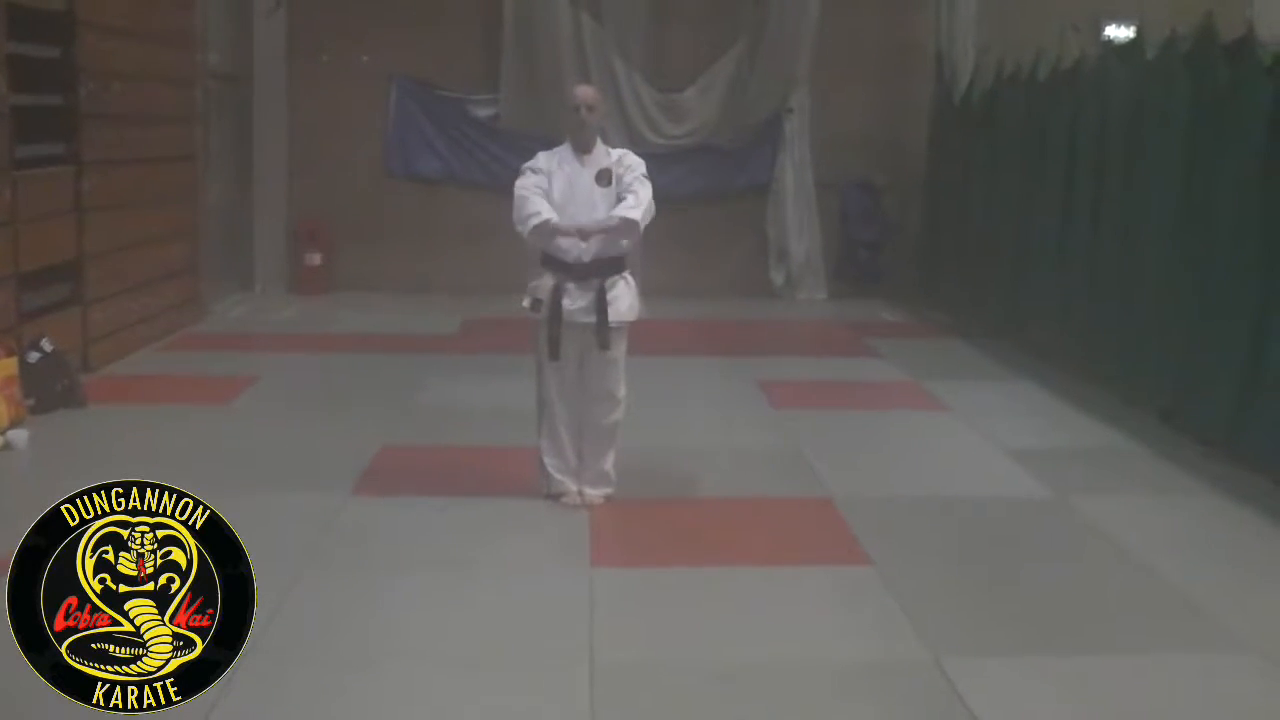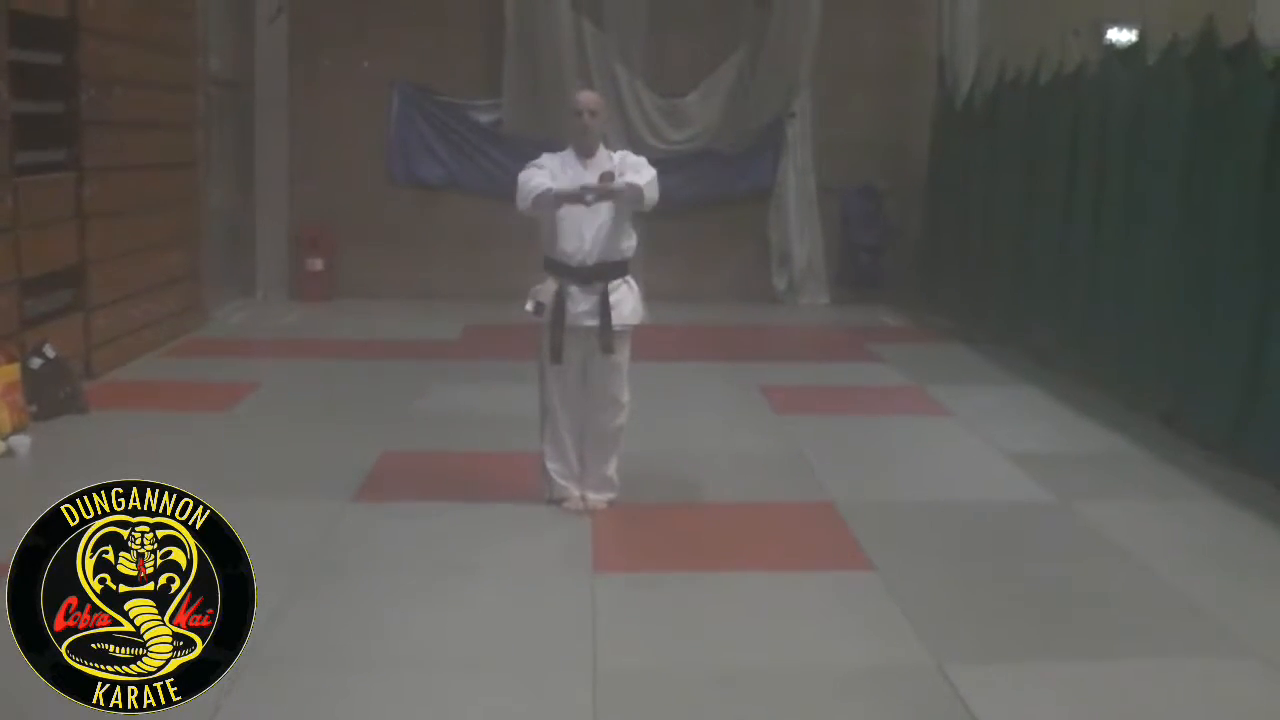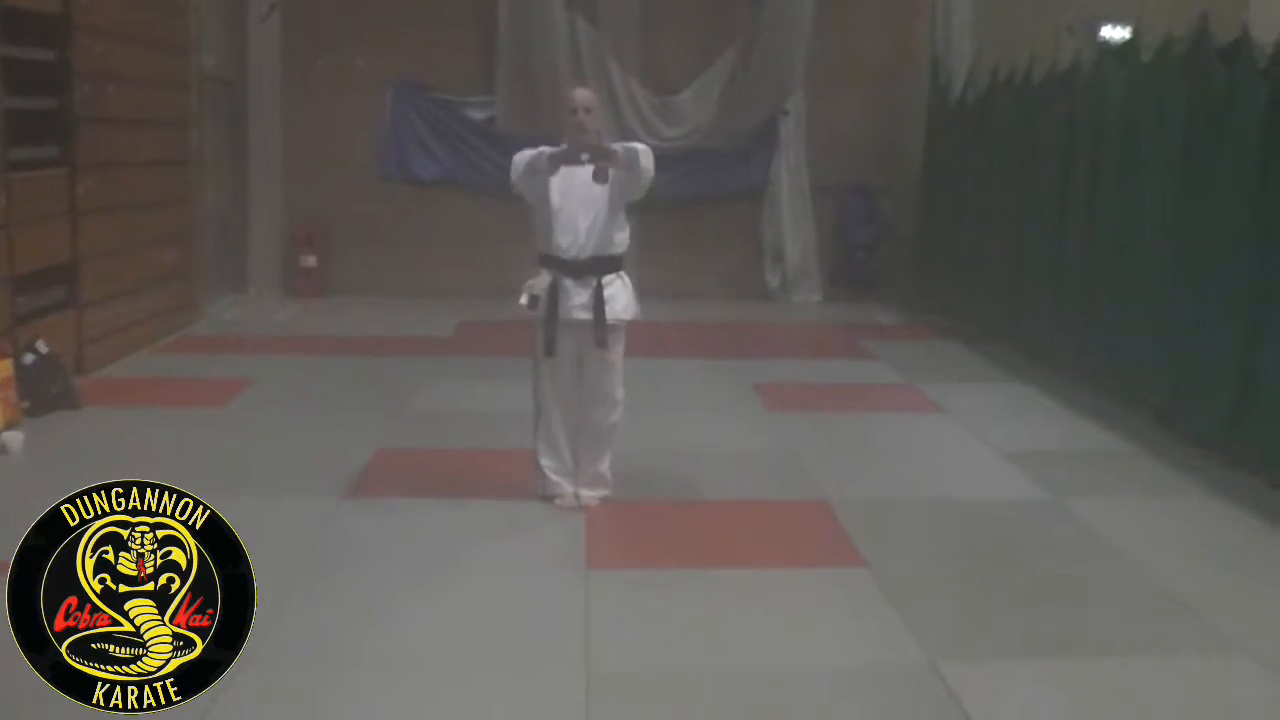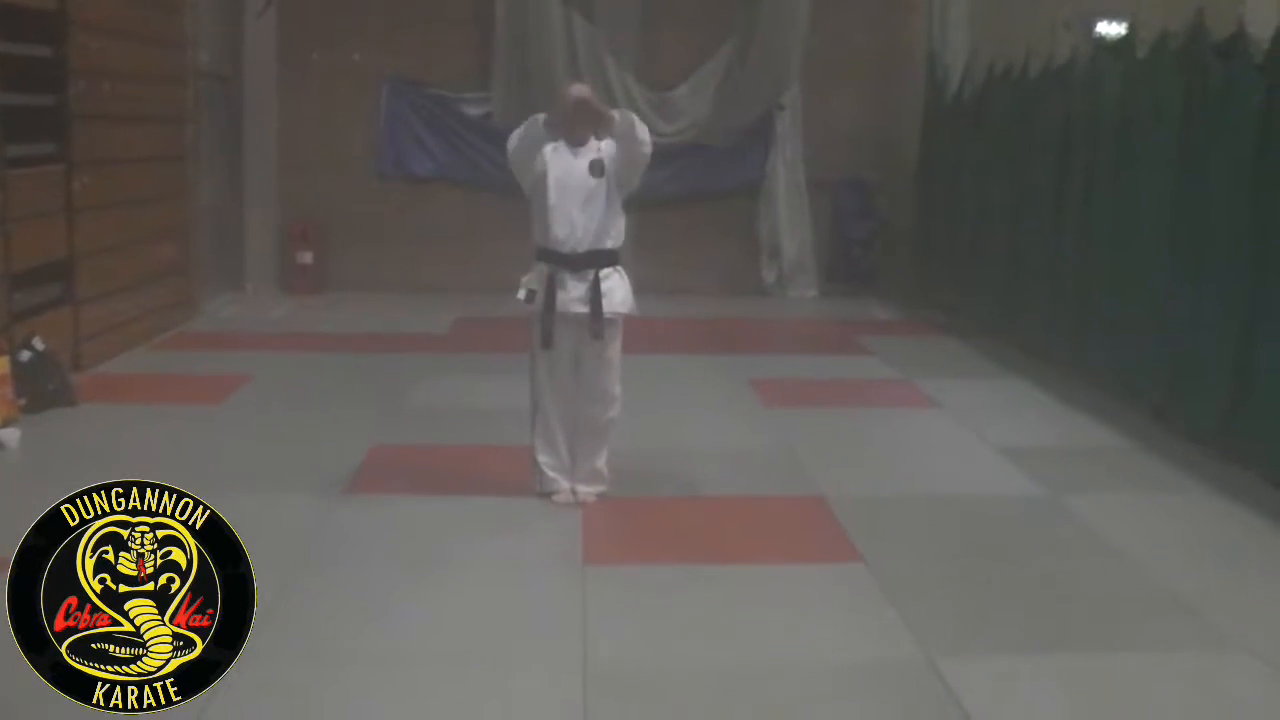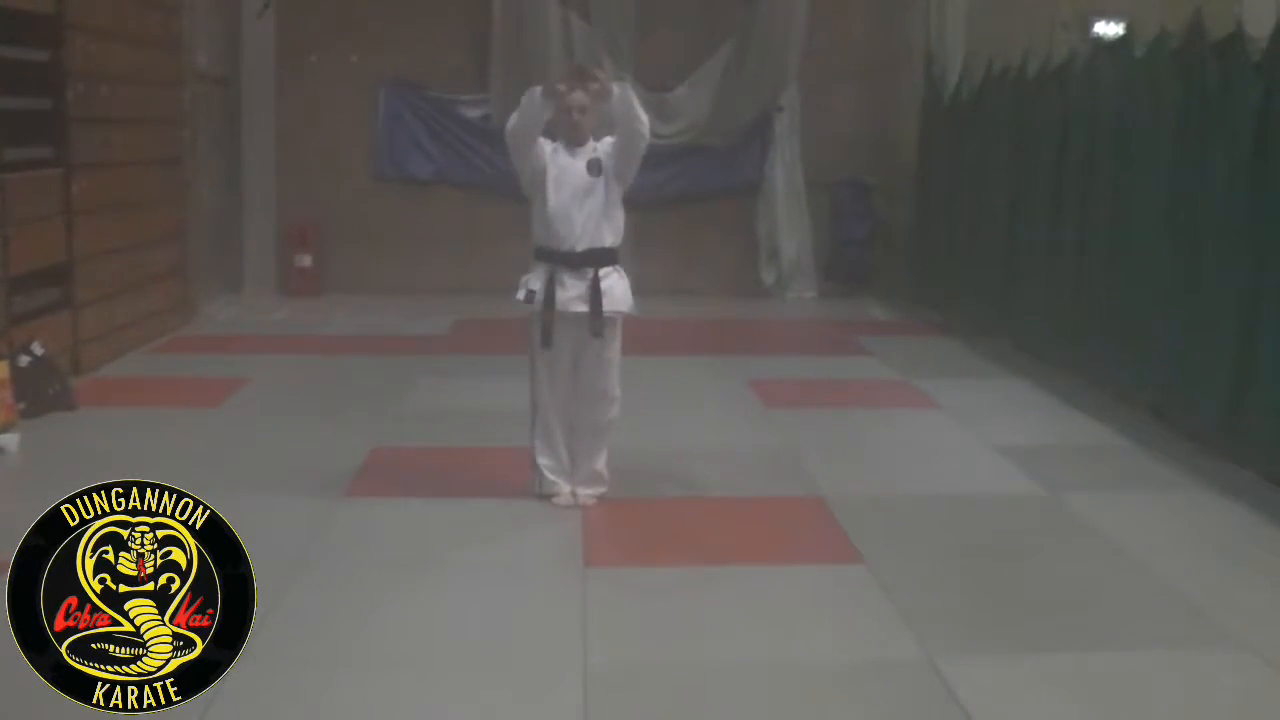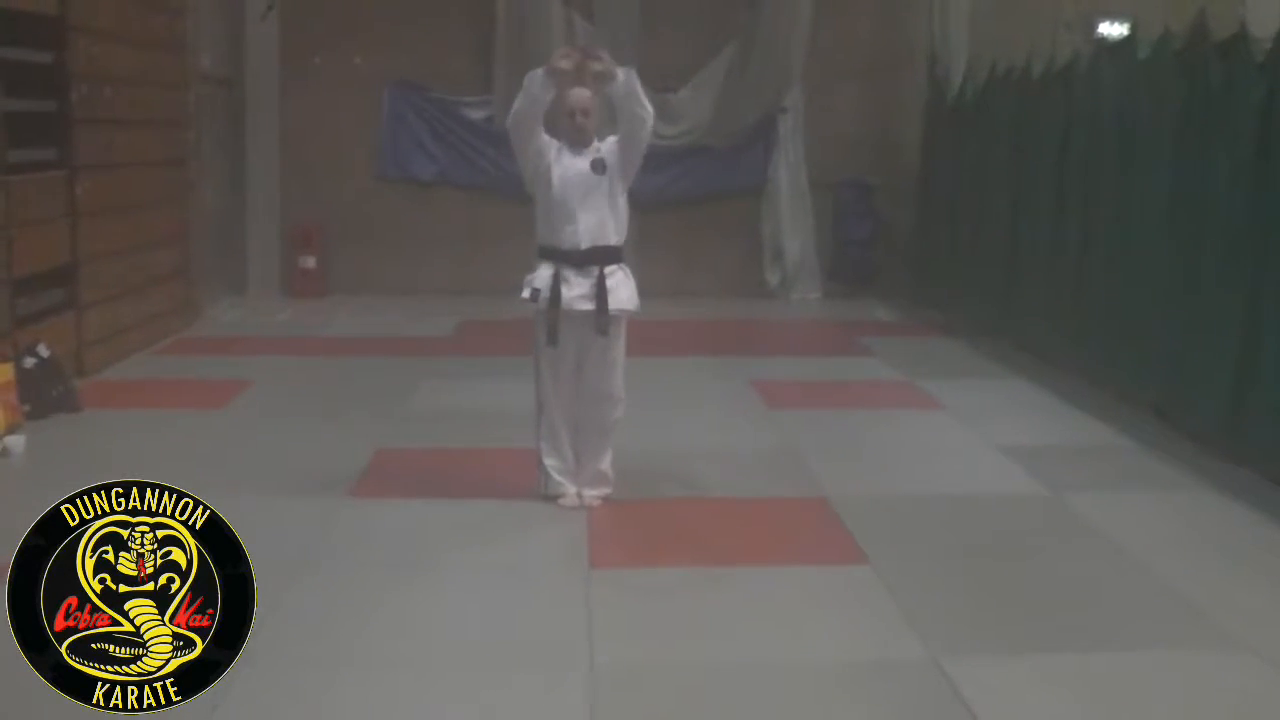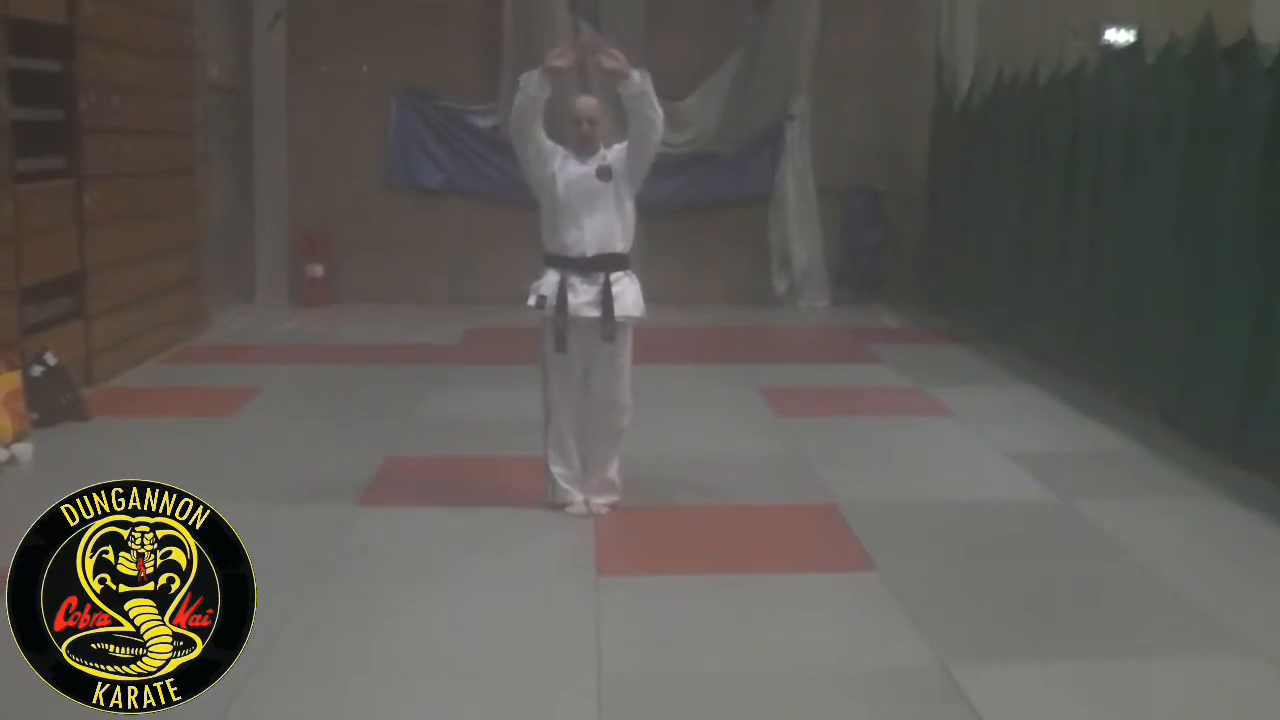
dt=0.2s
person 1, frame 1
left shoulder: (625, 162)
right shoulder: (543, 164)
left elbow: (640, 200)
right elbow: (526, 202)
left wrist: (609, 224)
right wrist: (559, 227)
left hip: (608, 290)
right hip: (558, 289)
left knee: (605, 393)
right knee: (557, 392)
left ankle: (595, 479)
right ankle: (562, 479)
person 1, frame 2
left shoulder: (627, 163)
right shoulder: (548, 166)
left elbow: (646, 188)
right elbow: (529, 191)
left wrist: (614, 189)
right wrist: (564, 194)
left hip: (612, 294)
right hip: (562, 293)
left knee: (608, 397)
right knee: (560, 397)
left ankle: (598, 484)
right ankle: (565, 485)
person 1, frame 3
left shoulder: (618, 160)
right shoulder: (545, 158)
left elbow: (643, 166)
right elbow: (522, 170)
left wrist: (612, 152)
right wrist: (558, 156)
left hip: (605, 290)
right hip: (556, 288)
left knee: (602, 394)
right knee: (554, 393)
left ankle: (591, 480)
right ankle: (558, 481)
person 1, frame 4
left shoulder: (614, 155)
right shoulder: (542, 155)
left elbow: (640, 145)
right elbow: (518, 148)
left wrist: (611, 119)
right wrist: (551, 122)
left hip: (602, 284)
right hip: (552, 282)
left knee: (599, 390)
right knee: (551, 389)
left ankle: (588, 476)
right ankle: (555, 477)
person 1, frame 5
left shoulder: (612, 156)
right shoulder: (541, 157)
left elbow: (637, 130)
right elbow: (518, 132)
left wrist: (609, 91)
right wrist: (548, 95)
left hip: (601, 284)
right hip: (552, 283)
left knee: (598, 391)
right knee: (551, 390)
left ankle: (588, 478)
right ankle: (555, 480)
person 1, frame 6
left shoulder: (616, 155)
right shoulder: (544, 156)
left elbow: (640, 121)
right elbow: (521, 123)
left wrist: (613, 78)
right wrist: (549, 77)
left hip: (606, 283)
right hip: (557, 283)
left knee: (603, 391)
right knee: (556, 390)
left ankle: (593, 479)
right ankle: (561, 480)
person 1, frame 7
left shoulder: (624, 163)
right shoulder: (550, 164)
left elbow: (649, 126)
right elbow: (524, 127)
left wrist: (628, 79)
right wrist: (545, 77)
left hip: (613, 291)
right hip: (563, 291)
left knee: (610, 398)
right knee: (563, 397)
left ankle: (600, 487)
right ankle: (569, 488)
